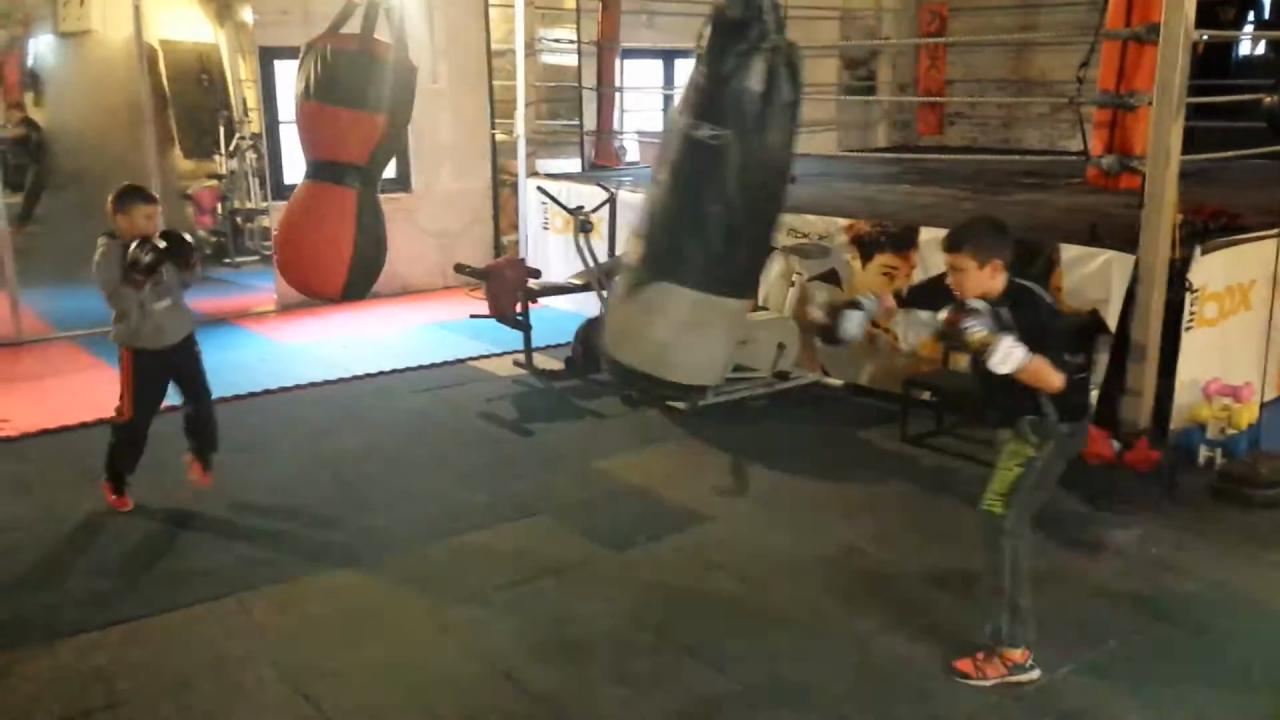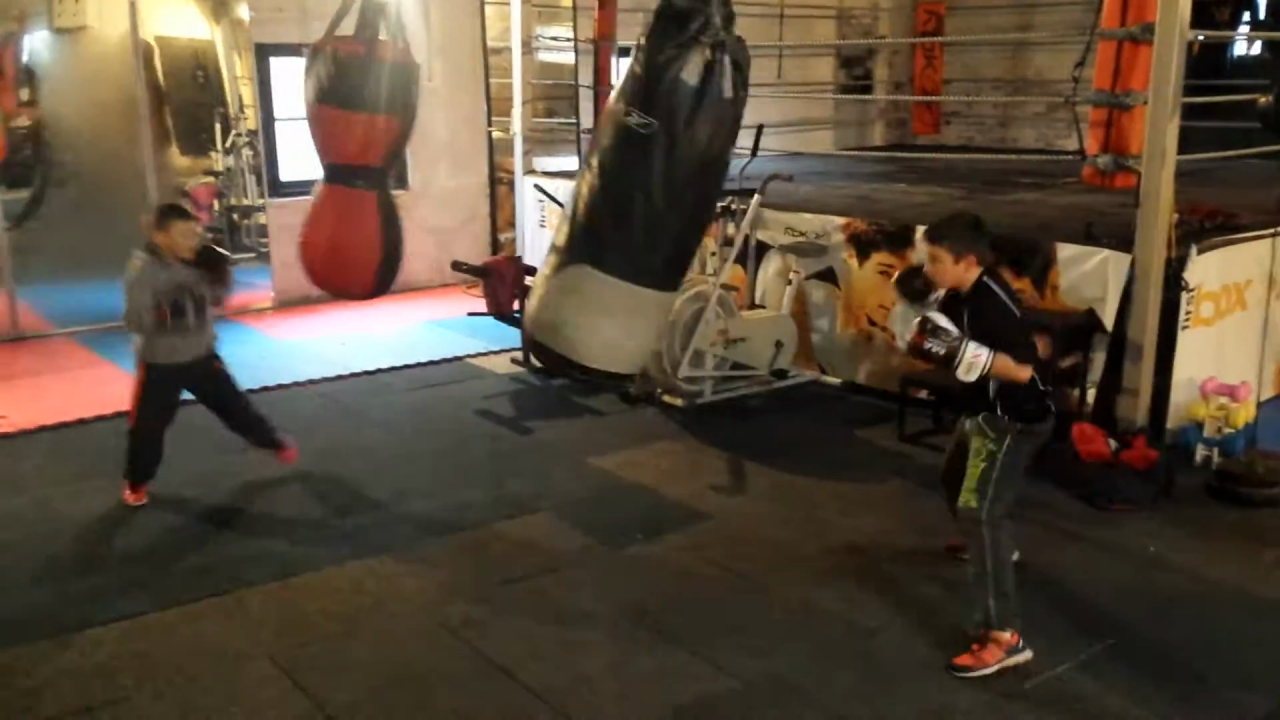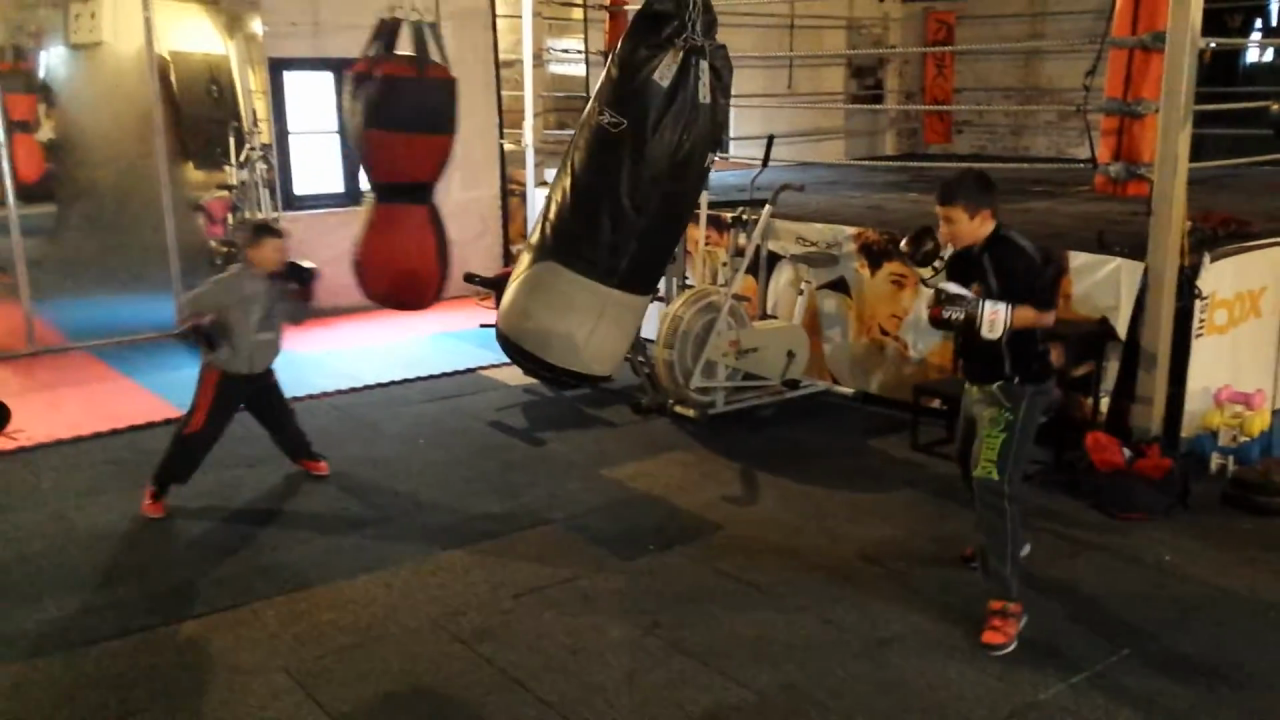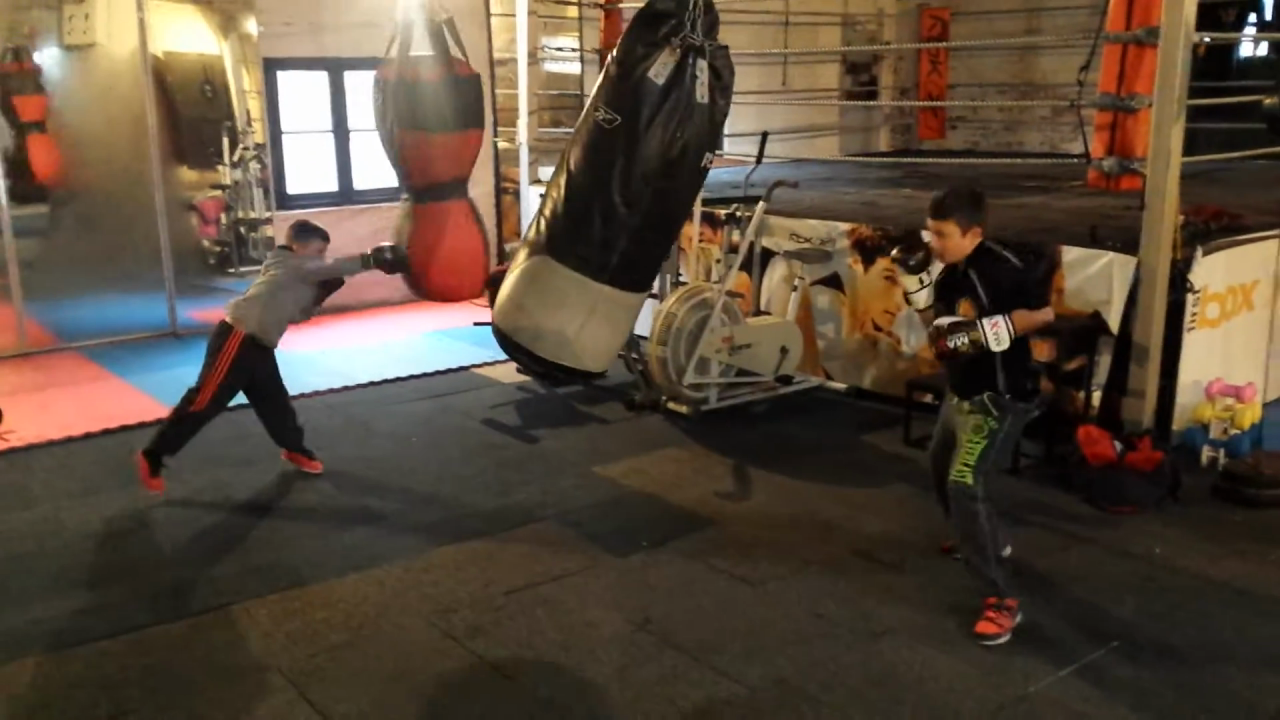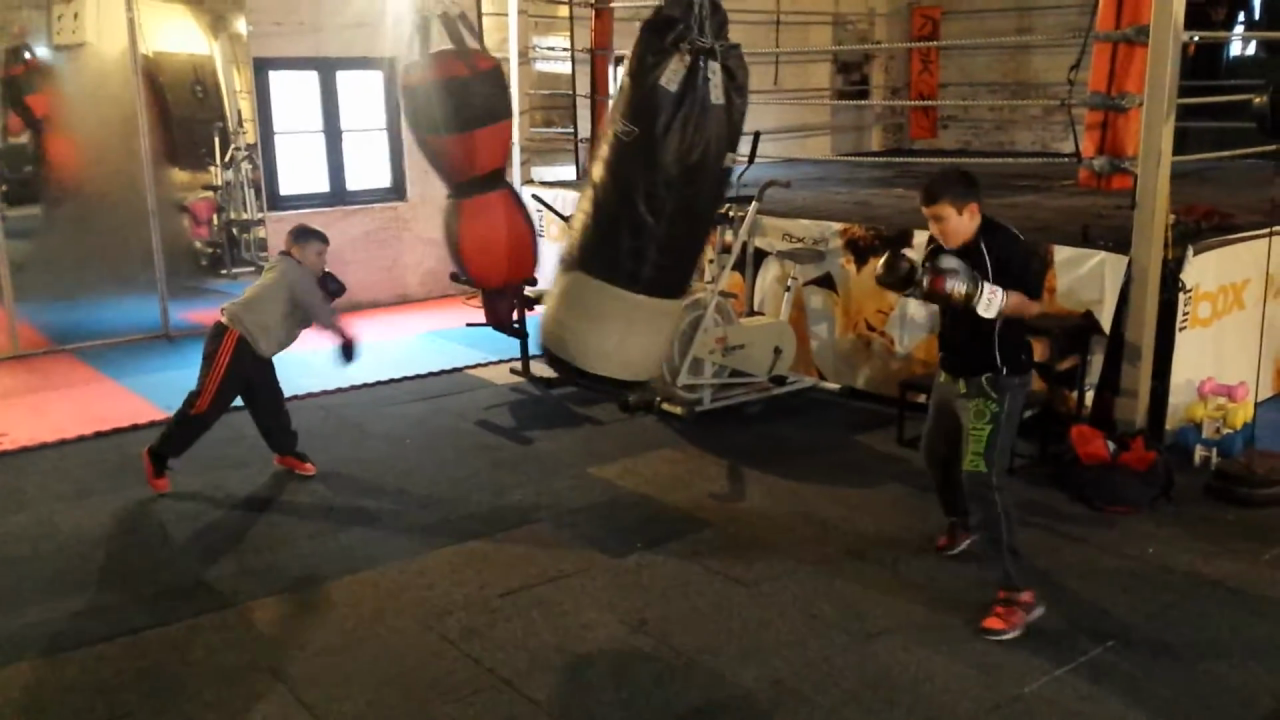
dt=0.2s
person 1, frame 1
left shoulder: (1032, 305)
right shoulder: (958, 291)
left elbow: (1053, 381)
right elbow: (906, 298)
left wrist: (993, 342)
right wrist: (861, 310)
left hip: (1053, 423)
right hip: (1020, 417)
left knee: (1001, 517)
right knee: (1026, 490)
left ankle: (1012, 652)
person 1, frame 2
left shoulder: (994, 305)
right shoulder: (961, 289)
left elbow: (1022, 371)
left wrist: (959, 352)
left hip: (1012, 421)
right hip: (983, 413)
left knee: (979, 509)
right knee: (956, 483)
left ankle: (1002, 635)
right ankle: (995, 549)
person 1, frame 3
left shoulder: (1014, 254)
right shoulder: (966, 251)
left elbow: (1046, 314)
right elbow: (957, 297)
left wrist: (978, 312)
left hip: (1017, 385)
right hip: (980, 380)
left knee: (992, 482)
right knee: (969, 464)
left ankle: (1007, 605)
right ankle: (1005, 539)
person 1, frame 4
left shoulder: (999, 267)
right shoulder: (951, 267)
left elbow: (1042, 313)
right elbow: (929, 311)
left wrist: (980, 333)
right wrist: (915, 271)
left hip: (1000, 398)
right hip: (963, 393)
left knee: (964, 487)
right knee: (942, 470)
left ankle: (1002, 599)
right ankle: (986, 539)
person 1, frame 5
left shoulder: (1005, 244)
right shoulder: (942, 247)
left elbow: (1031, 304)
left wrist: (974, 291)
right wrist: (907, 277)
left hip: (995, 378)
right hip: (953, 372)
left knee: (980, 476)
right knee: (936, 453)
left ankle: (1017, 592)
right ankle: (962, 523)
person 2, frame 1
left shoulder: (158, 248)
right shoulder: (109, 256)
left elbow: (181, 281)
right elbow: (118, 299)
left wrist: (183, 263)
right wrist: (140, 273)
left hip: (181, 340)
right hip: (141, 350)
left knee: (200, 400)
right knee: (134, 418)
left ankle: (201, 454)
right ankle: (116, 480)
person 2, frame 2
left shoulder: (195, 265)
right shoulder: (142, 272)
left elbow: (218, 298)
right elbow: (137, 319)
left wrist: (219, 276)
right wrist: (165, 316)
left hip: (201, 355)
right hip: (160, 364)
left knee: (233, 404)
right knee: (146, 424)
left ankle: (272, 442)
right ankle: (136, 480)
person 2, frame 3
left shoulder: (278, 283)
right shoulder: (236, 282)
left elbow: (295, 315)
right elbow: (192, 304)
left wrist: (303, 291)
right wrist: (200, 326)
left hip: (259, 370)
right hip: (224, 371)
left knee: (281, 415)
right knee: (199, 431)
left ankle: (304, 455)
right ankle: (158, 488)
person 2, frame 4
left shoulder: (297, 273)
right shoulder: (291, 266)
left elbow: (297, 313)
right elbow: (327, 269)
left wrist: (319, 294)
right wrist: (371, 259)
left hip: (259, 342)
right hip: (239, 339)
left knee: (276, 403)
right knee: (204, 403)
left ankle: (294, 448)
right ankle: (153, 456)
person 2, frame 5
left shoulder: (293, 278)
right shoulder: (293, 274)
left elbow: (300, 318)
right elbow: (316, 307)
left wrist: (326, 295)
right wrist: (342, 335)
left hip: (256, 350)
right hip: (235, 341)
left knee: (271, 403)
right knee: (206, 406)
left ankle: (287, 453)
right ankle: (157, 457)
